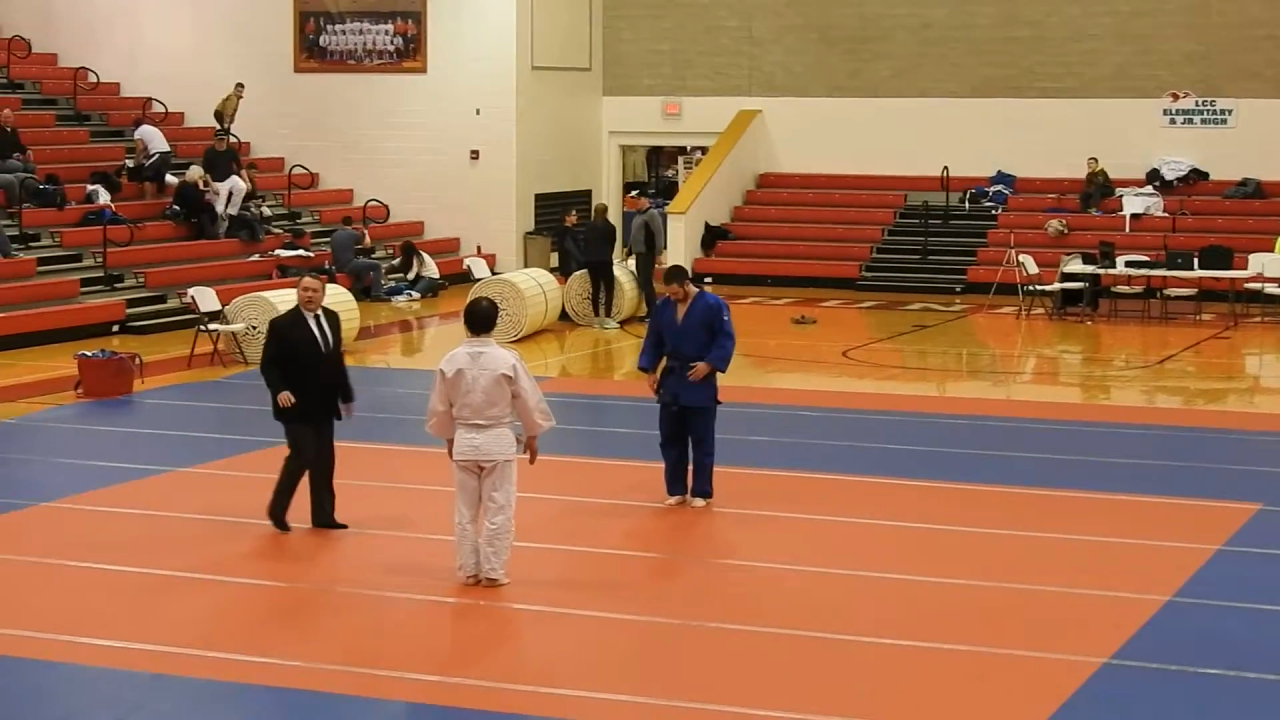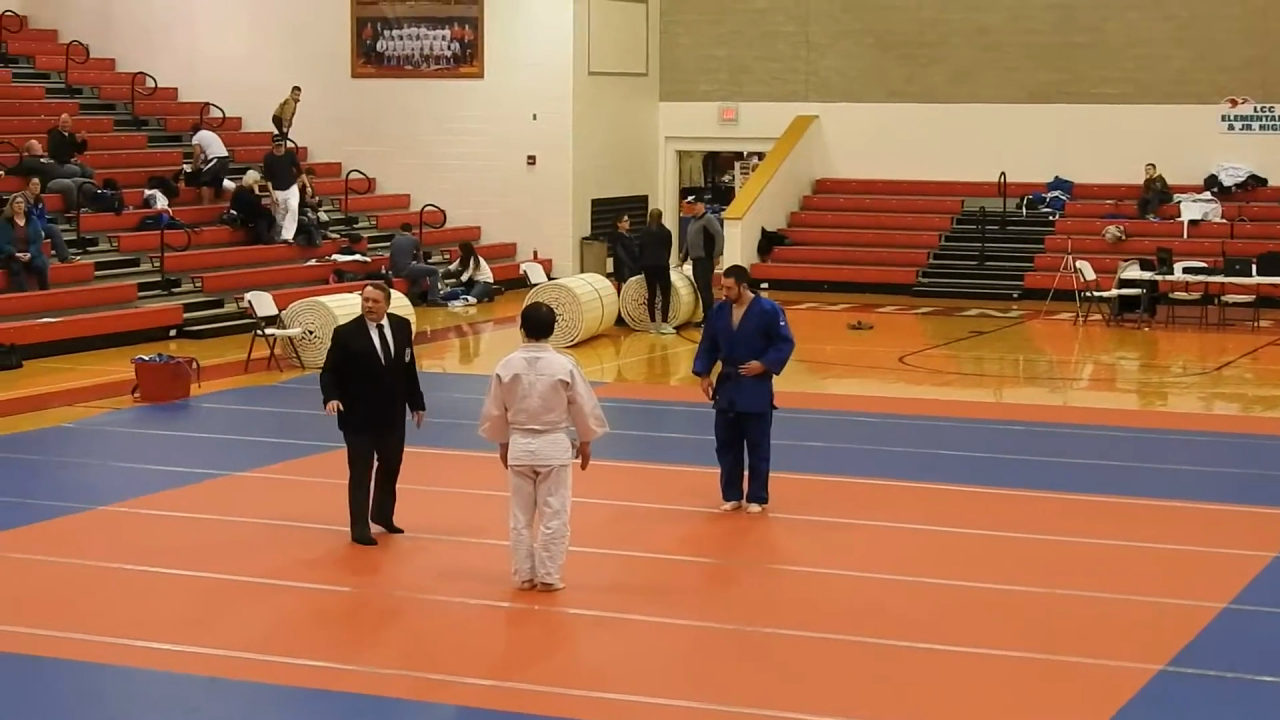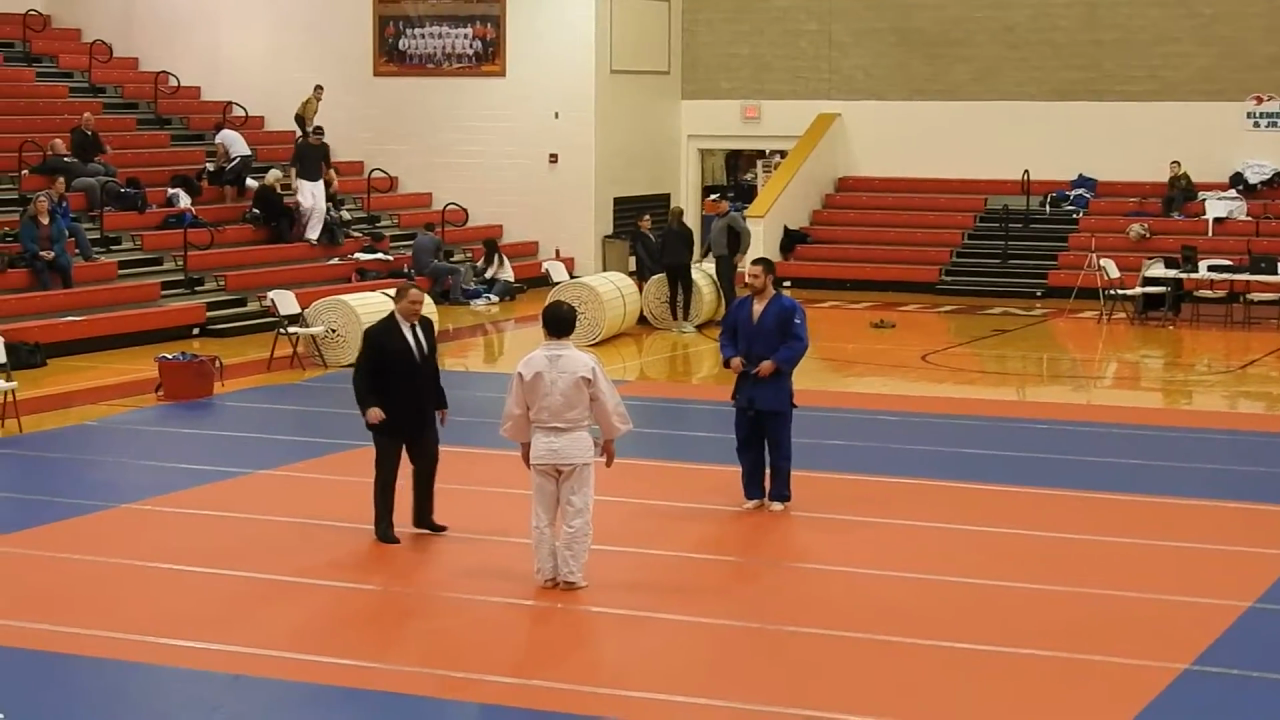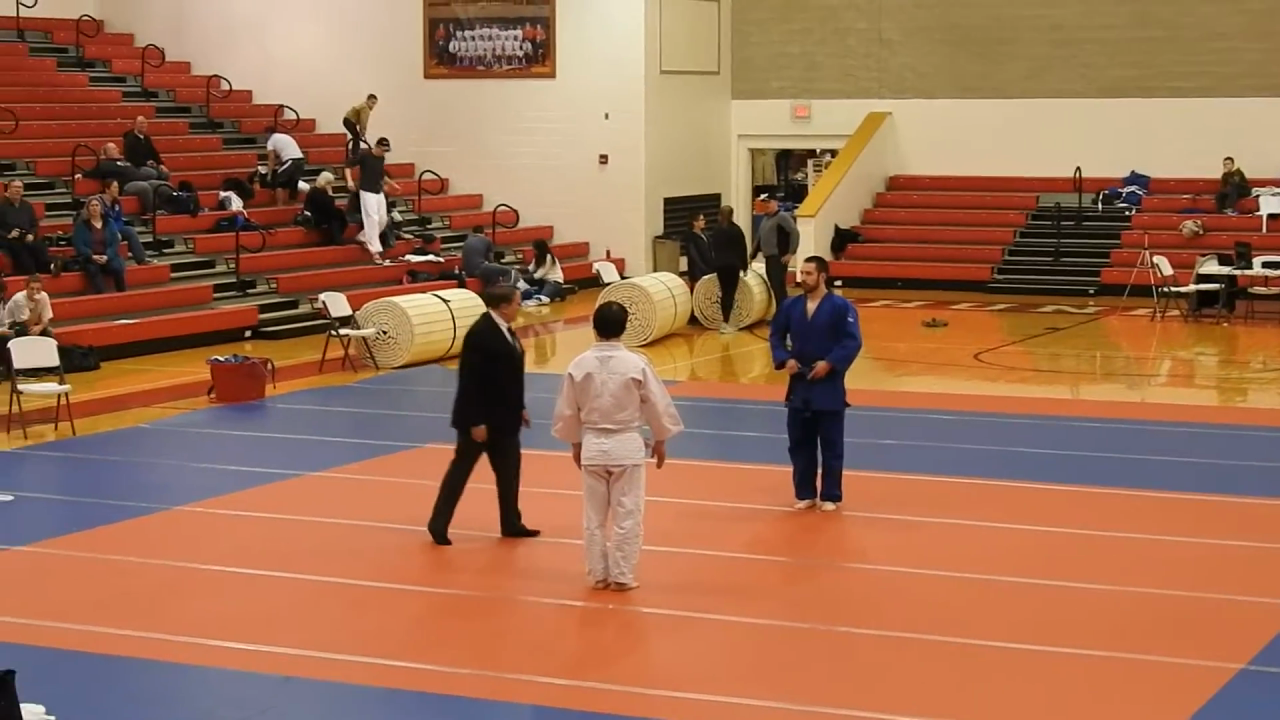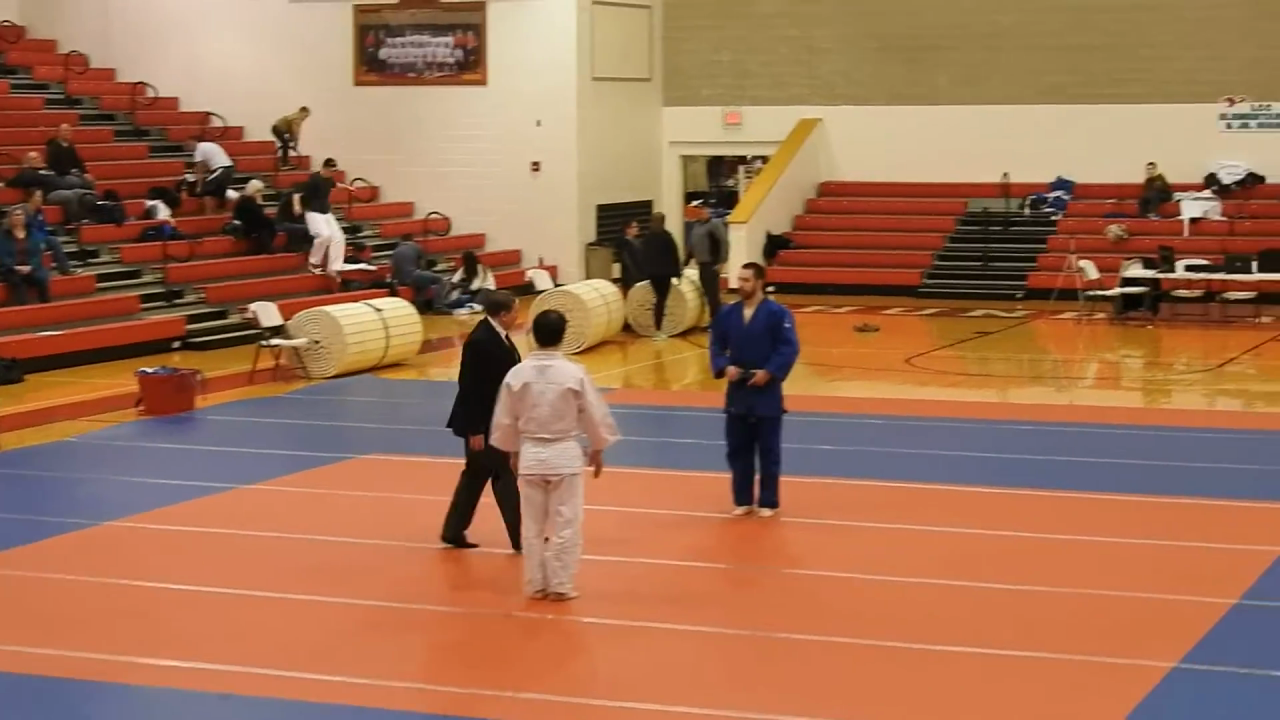
dt=0.5s
person 1, frame 1
left shoulder: (450, 361)
right shoulder: (507, 359)
left elbow: (440, 407)
right elbow: (528, 400)
left wrist: (449, 438)
right wrist: (531, 436)
left hip: (464, 441)
right hip: (498, 441)
left knee: (465, 512)
right knee: (498, 511)
left ankle: (468, 570)
right ankle: (492, 571)
person 1, frame 2
left shoulder: (506, 366)
right shoulder: (564, 365)
left elbow: (495, 411)
right elbow: (583, 407)
left wrist: (503, 443)
right wrist: (585, 441)
left hip: (519, 446)
right hip: (554, 446)
left knee: (520, 516)
right knee: (553, 516)
left ankle: (524, 575)
right ankle: (548, 576)
person 1, frame 3
left shoulder: (528, 364)
right shoulder: (586, 363)
left elbow: (516, 409)
right elbow: (606, 404)
left wrist: (524, 443)
right wrist: (609, 439)
left hip: (541, 444)
right hip: (576, 445)
left knee: (542, 515)
right knee: (576, 515)
left ankle: (547, 574)
right ankle: (570, 575)
person 1, frame 4
left shoulder: (579, 364)
right shoulder: (636, 363)
left elbow: (567, 410)
right elbow: (657, 404)
left wrist: (575, 443)
right wrist: (660, 440)
left hip: (592, 445)
right hip: (627, 445)
left knee: (594, 516)
right knee: (627, 516)
left ankle: (598, 574)
right ankle: (621, 576)
person 1, frame 5
left shoulder: (517, 373)
right shoulder: (574, 373)
left elbow: (505, 419)
right elbow: (594, 415)
left wrist: (513, 453)
right wrist: (596, 450)
left hip: (530, 455)
right hip: (565, 455)
left knee: (532, 526)
right knee: (566, 525)
left ankle: (536, 584)
right ankle: (561, 586)
person 2, frame 1
left shoulder: (331, 318)
right shoulder: (282, 324)
left elbow: (337, 360)
right elbow: (269, 364)
left wrist: (346, 395)
right wrist: (279, 390)
left hip: (324, 404)
right hip: (297, 405)
left knee: (324, 459)
right knee: (302, 456)
left ankle: (323, 515)
right ankle: (278, 508)
person 2, frame 2
left shoulder: (402, 326)
right shoulder: (345, 334)
left elbow: (409, 368)
right elbow: (329, 372)
left wrist: (416, 403)
right wrist: (331, 397)
left hip: (393, 413)
right hip: (358, 416)
left knee: (391, 464)
right knee: (361, 472)
left ankle: (382, 514)
right ankle: (360, 528)
person 2, frame 3
left shoulder: (426, 326)
right shoulder: (377, 334)
right elbow: (362, 375)
left wrist: (440, 403)
right wrist: (369, 406)
left hip: (421, 412)
right hip: (390, 416)
left knee: (428, 462)
right knee: (387, 471)
left ankle: (423, 516)
right ankle: (383, 526)
person 2, frame 4
left shoulder: (505, 330)
right shoulder: (481, 334)
right elbow: (469, 380)
left wrist: (519, 408)
right wrist: (477, 421)
left hip: (504, 416)
right hip: (482, 417)
left knee: (509, 468)
right knee: (461, 467)
left ankle: (511, 523)
right ankle: (439, 525)
person 2, frame 5
left shoulder: (497, 335)
right shoulder: (481, 341)
right elbow: (471, 387)
right wrist: (476, 429)
left hip: (494, 420)
right hip: (484, 423)
left knee: (476, 474)
right knee: (505, 474)
left ankle: (453, 530)
right ankle: (518, 536)
person 3, frame 1
left shoulder: (713, 305)
right shoulder: (663, 306)
left elbow: (726, 340)
right elbow: (653, 340)
left wrist: (709, 364)
right wrist: (651, 370)
left hip: (700, 379)
right hip: (671, 378)
left knee: (702, 441)
right knee: (671, 439)
left ankle: (701, 492)
right ankle: (676, 490)
person 3, frame 2
left shoulder: (768, 310)
right shoulder: (719, 311)
left elbow: (785, 343)
right elbow: (707, 344)
left wrist: (765, 364)
right wrist: (704, 374)
left hip: (756, 388)
right hip: (726, 384)
left knee: (757, 447)
right knee: (726, 444)
left ankle: (756, 498)
right ankle: (732, 496)
person 3, frame 3
left shoulder: (788, 308)
right shoulder: (739, 306)
left elbow: (799, 343)
right elbow: (726, 335)
left wrist: (774, 363)
right wrist: (731, 357)
left hip: (775, 386)
right hip: (746, 384)
left knee: (778, 445)
right knee: (747, 443)
left ankle: (779, 496)
right ankle: (754, 494)
person 3, frame 4
left shoulder: (841, 307)
right shoulder: (790, 306)
left elbow: (852, 342)
right elbow: (776, 336)
left wrist: (830, 363)
right wrist: (785, 359)
left hip: (829, 386)
right hip: (799, 385)
left knee: (831, 445)
right knee: (799, 443)
left ankle: (830, 496)
right ankle: (805, 494)
person 3, frame 5
left shoulder: (777, 313)
right shoulder: (728, 313)
left elbow: (789, 349)
right elbow: (716, 345)
left wrist: (769, 373)
right wrist: (724, 367)
left hip: (766, 393)
right hip: (737, 391)
left knee: (768, 451)
right knee: (738, 449)
left ankle: (767, 502)
right ankle: (743, 500)
